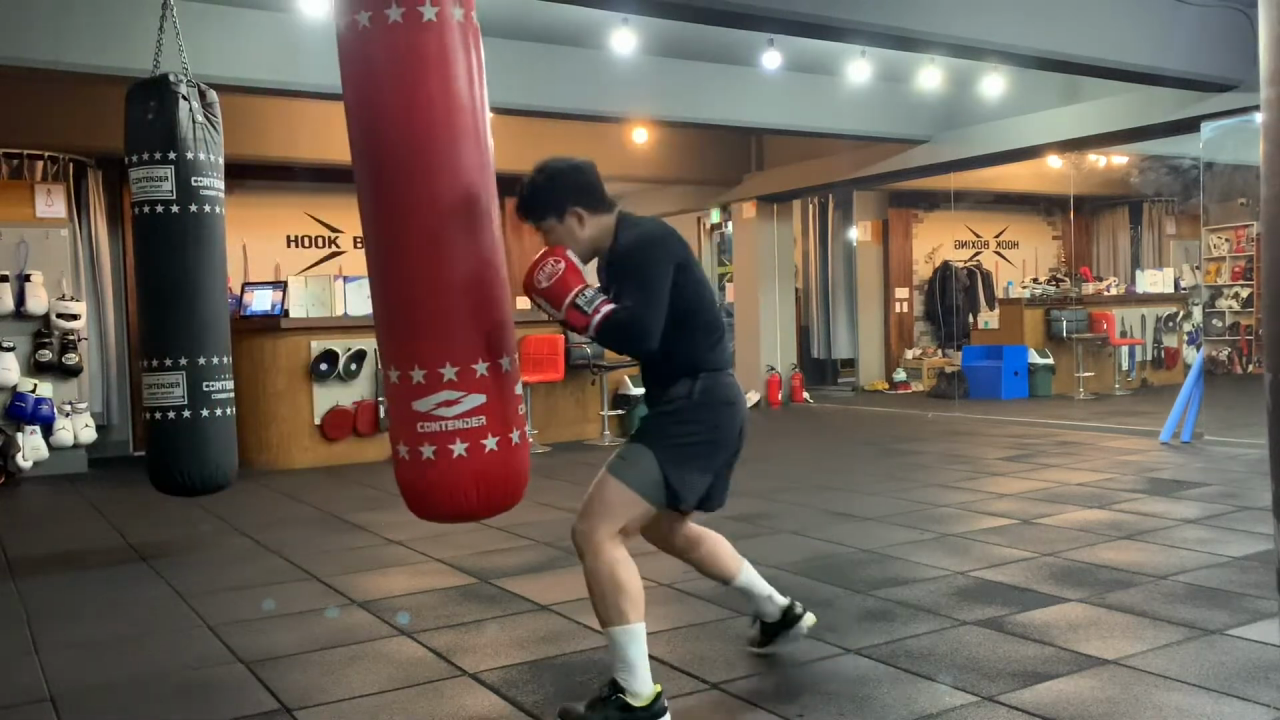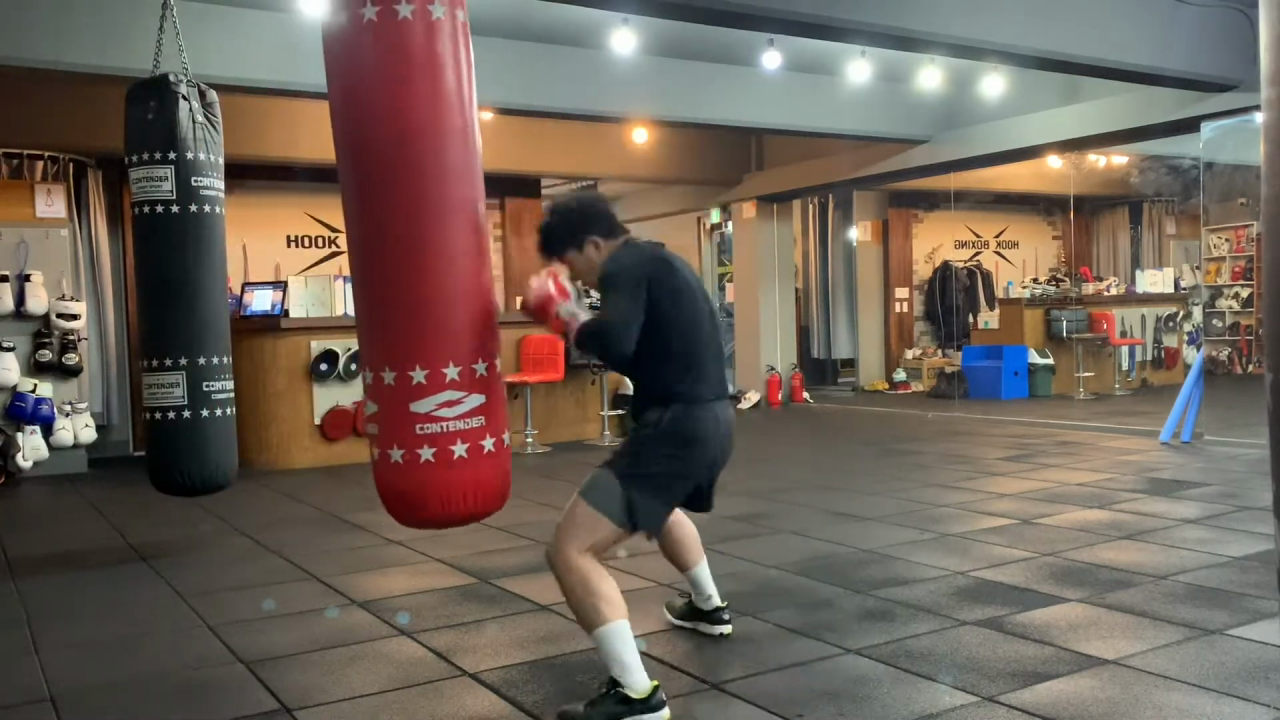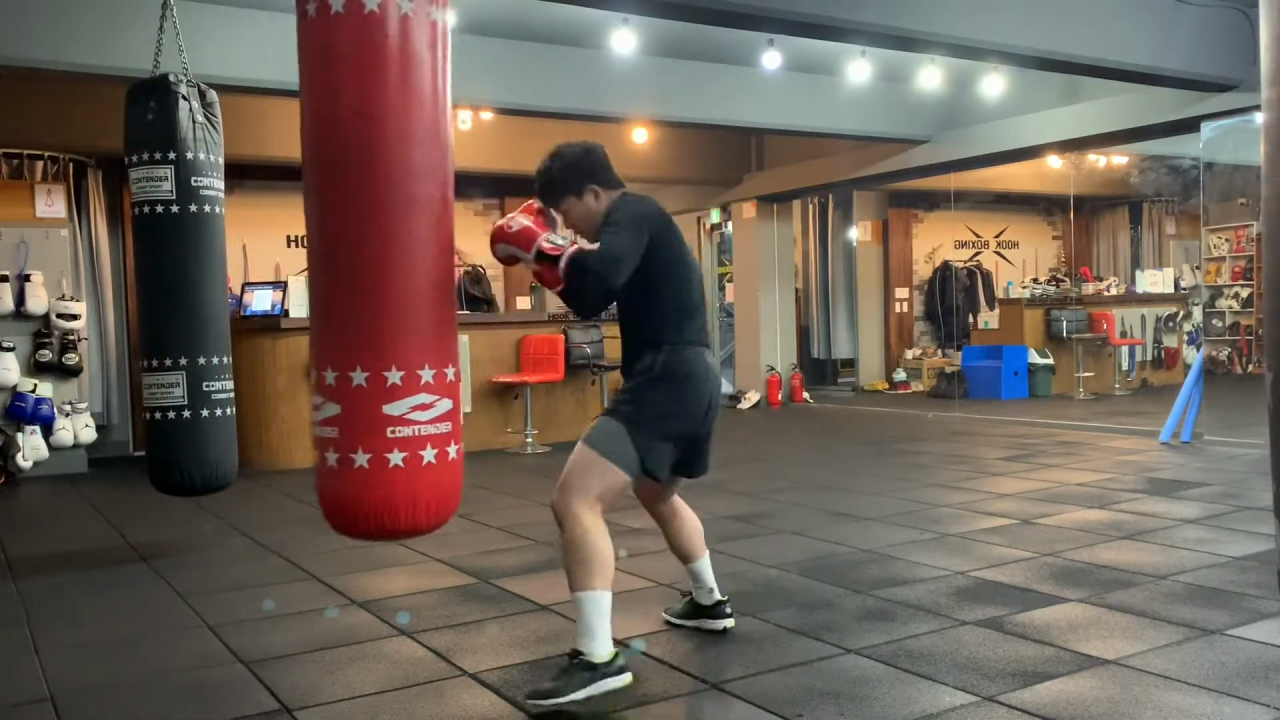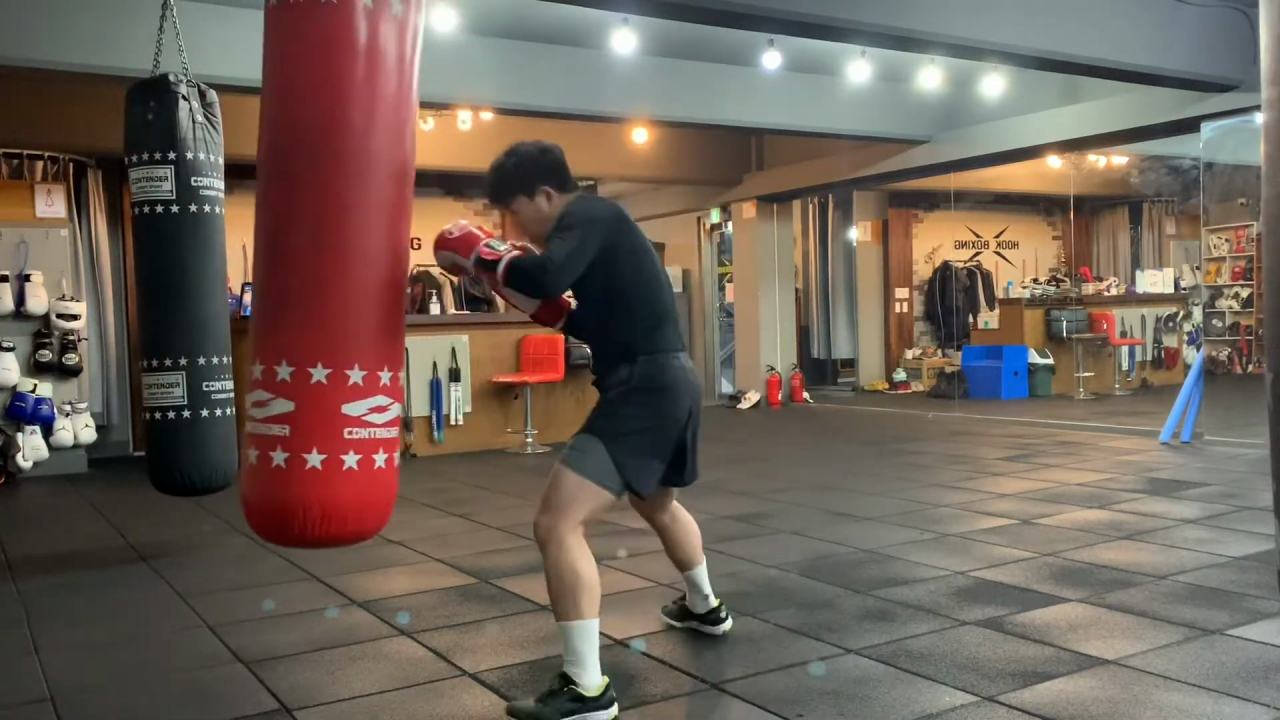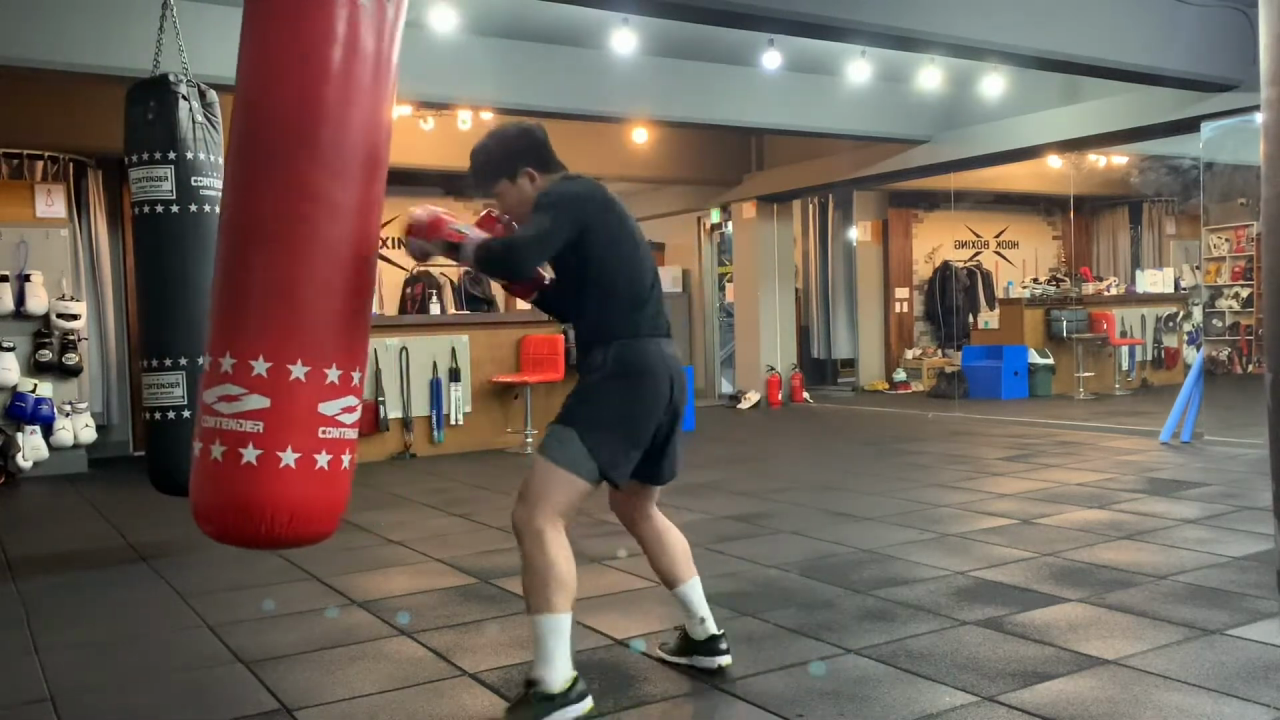
dt=0.3s
person 1, frame 1
left shoulder: (639, 242)
right shoulder: (633, 242)
left elbow: (640, 335)
right elbow: (643, 331)
left wrist: (575, 298)
right wrist: (582, 303)
left hip: (695, 407)
right hip: (699, 404)
left knee: (595, 531)
right knee: (669, 530)
right ankle: (778, 611)
person 1, frame 2
left shoulder: (627, 264)
right shoulder: (659, 262)
left elbow: (615, 340)
left wrist: (565, 313)
right wrist: (580, 322)
left hip: (676, 429)
right hip: (710, 421)
left knee: (571, 550)
right knee: (659, 505)
right ankle: (708, 607)
person 1, frame 3
left shoulder: (634, 212)
right shoulder: (638, 224)
left elbow: (606, 273)
right elbow: (587, 301)
left wrist: (542, 246)
right wrist: (551, 258)
left hip: (667, 380)
right hip: (689, 379)
left knee: (575, 501)
right knee: (655, 492)
left ankle: (597, 657)
right ankle: (708, 601)
person 1, frame 4
left shoulder: (588, 215)
right shoulder: (598, 227)
left elbow: (549, 274)
left wrist: (490, 260)
right wrist: (550, 307)
left hip: (643, 389)
right hip: (668, 383)
left knee: (558, 523)
right knee: (654, 501)
right ankle: (705, 606)
person 1, frame 5
left shoulder: (569, 197)
right shoulder: (593, 206)
left elbow: (518, 258)
left wrist: (449, 240)
right wrist: (525, 282)
left hip: (620, 372)
right hip: (655, 368)
left knee: (536, 516)
right knee: (635, 508)
right ankle: (704, 636)
